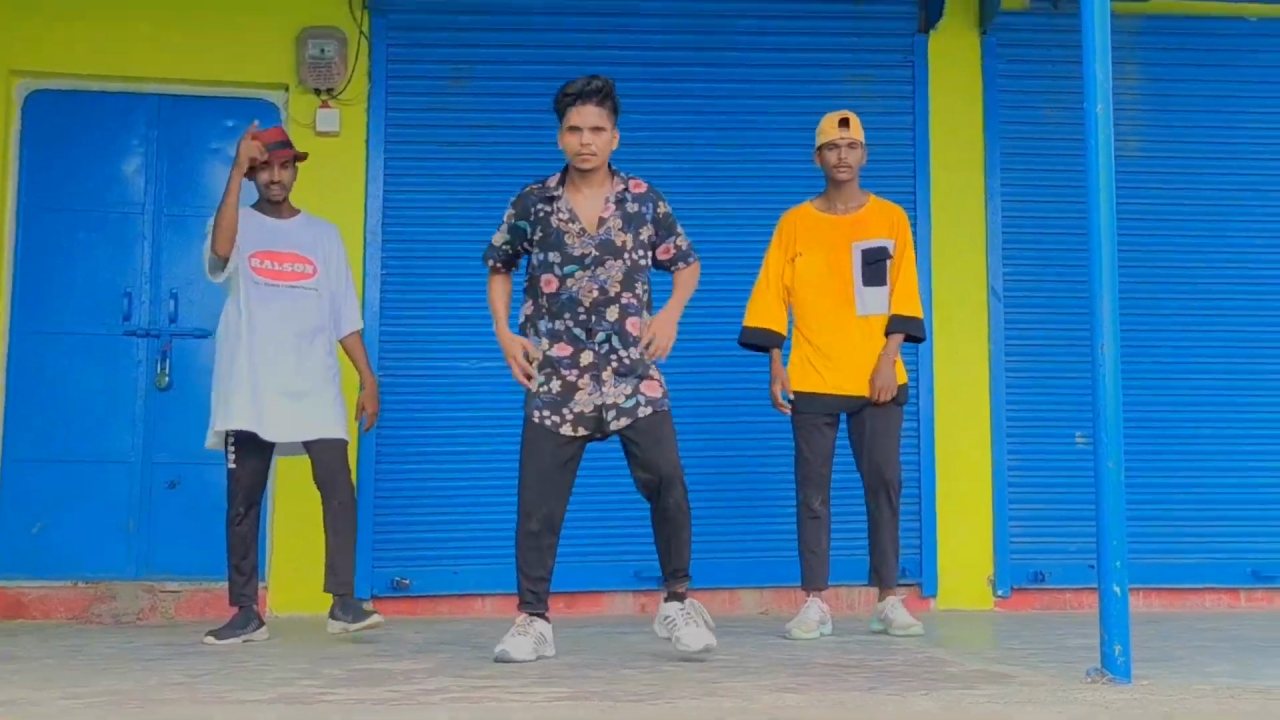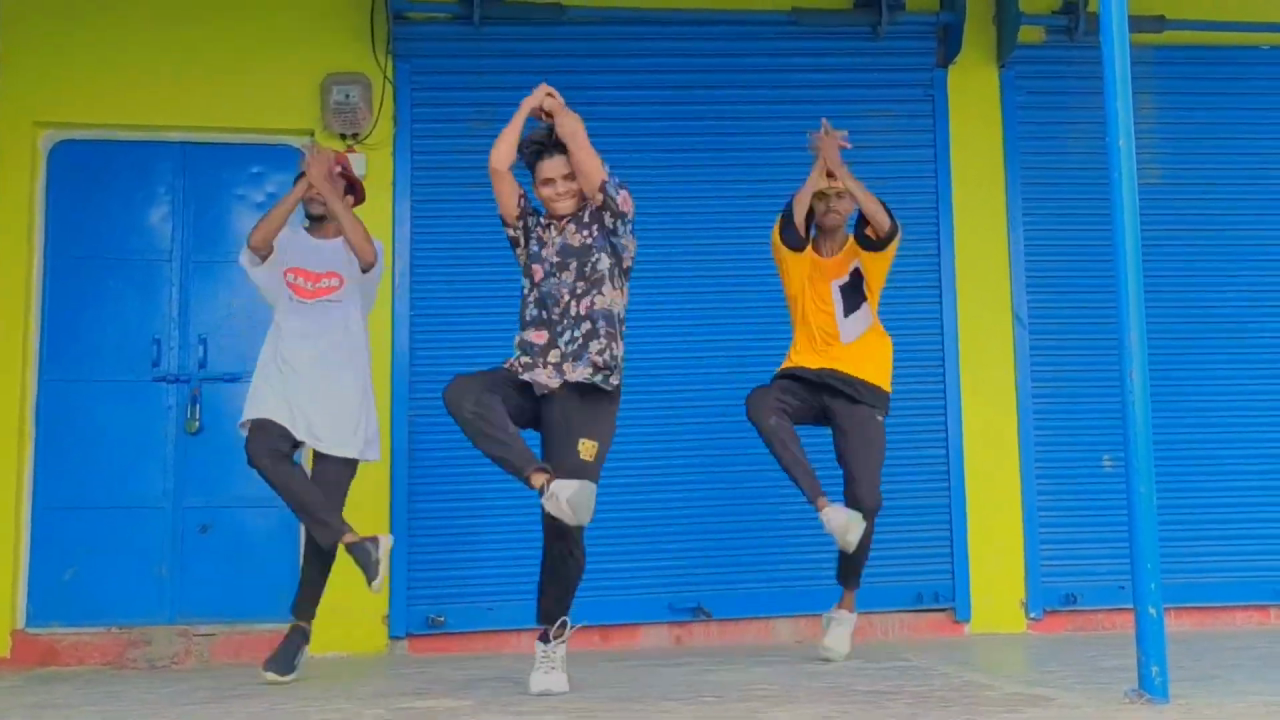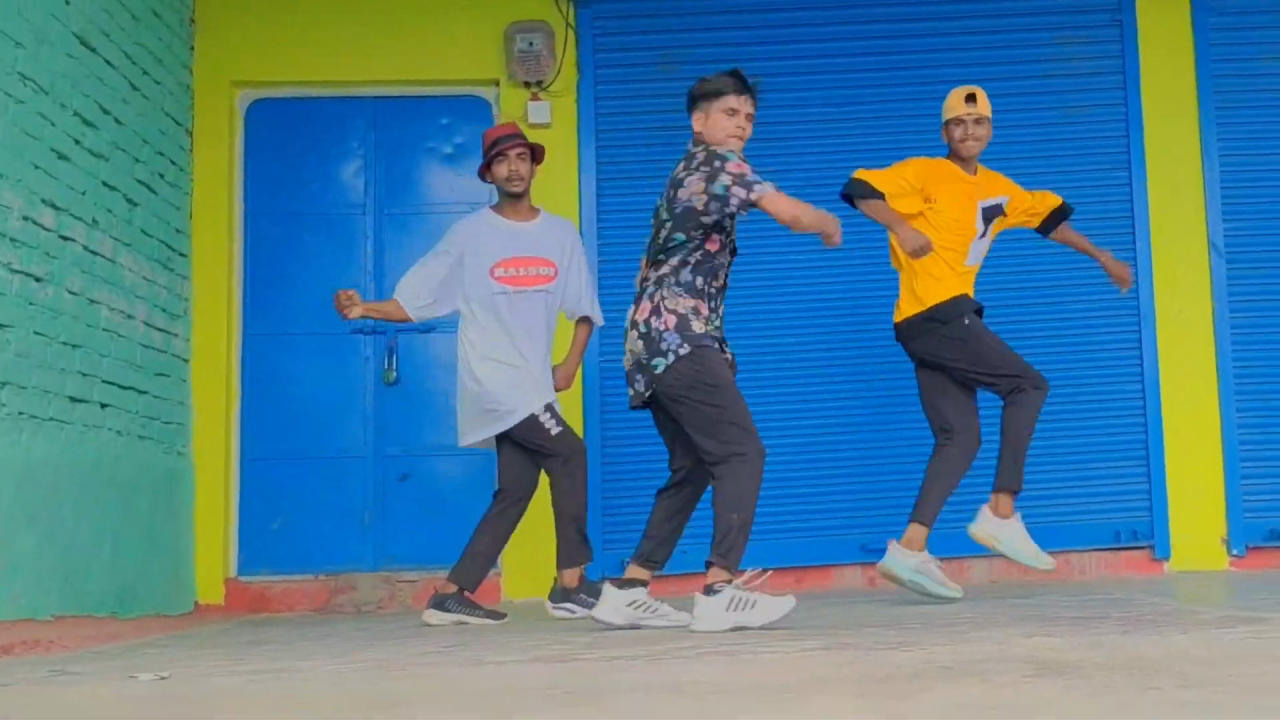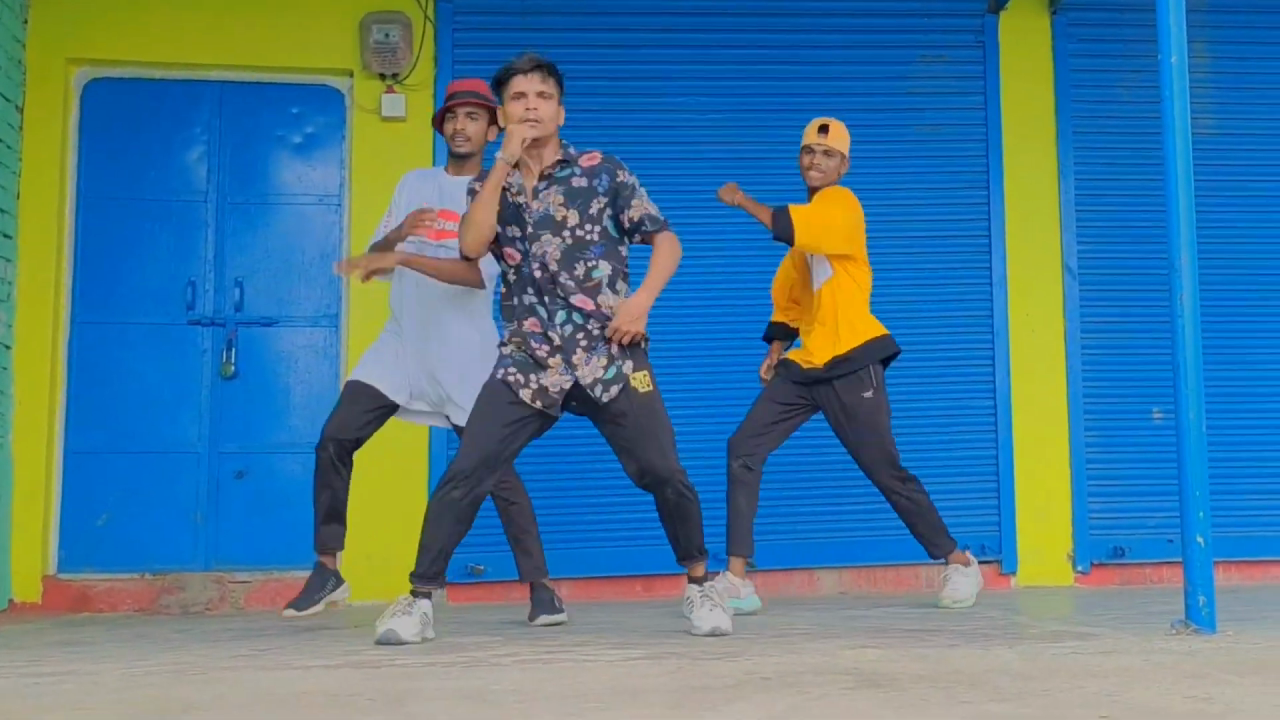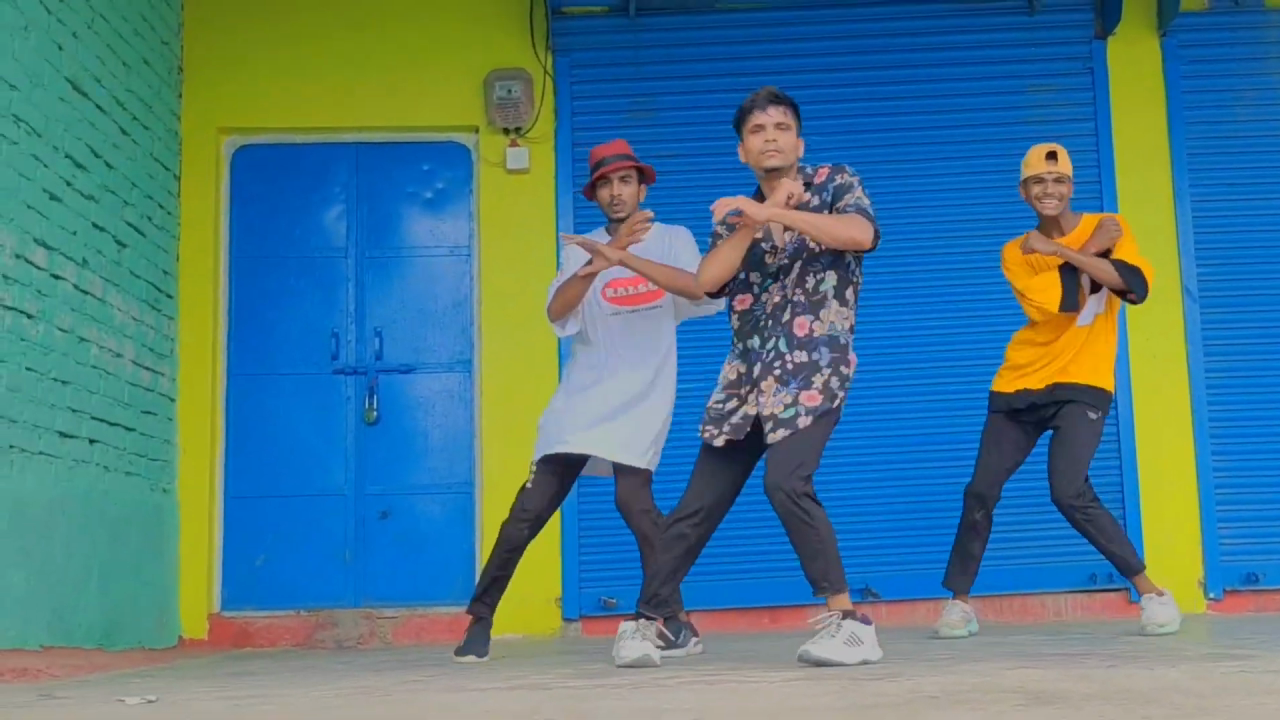
dt=1s
person 1, frame 1
left shoulder: (645, 201)
right shoulder: (531, 203)
left elbow: (686, 264)
right elbow: (498, 269)
left wrist: (670, 313)
right wrist: (504, 332)
left hip: (632, 371)
right hip: (557, 377)
left knee: (665, 479)
right knee: (538, 504)
left ankle: (677, 600)
right ankle: (533, 619)
person 1, frame 2
left shoulder: (610, 215)
right shoulder: (526, 225)
left elbow: (590, 161)
right elbow: (498, 165)
left wrist: (560, 109)
right wrist: (528, 108)
left hip: (588, 381)
right hip: (527, 375)
left knee: (564, 523)
right knee: (461, 390)
left ankle: (552, 639)
right ankle: (546, 482)
person 1, frame 3
left shoulder: (696, 179)
right shoulder: (712, 165)
right elbow: (787, 211)
right wrist: (829, 225)
left hip: (661, 343)
right hip: (677, 340)
left knee: (693, 472)
right knee: (740, 456)
left ankle: (625, 590)
right ankle: (720, 591)
person 1, frame 4
left shoulder: (600, 171)
right shoulder: (493, 182)
left elbow: (666, 241)
right elbow: (472, 246)
left wrist: (641, 300)
right wrist: (502, 165)
left hip: (607, 352)
right hip: (529, 357)
left knee: (662, 472)
right knee: (467, 472)
left ankle: (700, 584)
right ankle: (418, 599)
person 1, frame 5
left shoulder: (835, 183)
right shoulder: (734, 220)
left elbow: (862, 235)
right elbow: (709, 281)
left wrist: (773, 213)
right wrist: (749, 227)
left hip: (812, 371)
right hip: (748, 377)
left knee: (786, 485)
right knee: (698, 507)
left ankle: (848, 620)
right ankle: (646, 621)
person 2, frame 1
left shoulder: (325, 235)
right shoulder: (234, 223)
left elbow: (345, 316)
right elbow: (220, 253)
left wrist: (368, 378)
right wrist: (237, 168)
left hip: (314, 389)
right hip: (250, 391)
left knee: (338, 485)
right knee: (243, 499)
left ankle: (343, 601)
right ankle: (246, 612)
person 2, frame 2
left shoulder: (358, 250)
right shoulder: (280, 246)
left elbow: (366, 257)
right elbow: (255, 243)
left wrist: (333, 192)
right wrist: (299, 188)
left hip: (341, 401)
right hip: (279, 390)
left knee: (323, 517)
right knee: (262, 452)
left ankle: (300, 630)
right ankle: (356, 542)
person 2, frame 3
left shoulder: (562, 233)
right shoulder: (466, 234)
left elbow: (584, 308)
right elbow: (413, 302)
left wrist: (571, 363)
right wrist: (365, 309)
left hip: (532, 382)
right hip: (490, 377)
left knee: (515, 491)
right knee: (569, 453)
left ankle: (452, 594)
right ankle: (570, 582)
person 2, frame 4
right shoulder: (413, 184)
left elbow: (480, 275)
right elbow: (374, 258)
left wrist: (400, 257)
right wrist: (396, 233)
left hip: (468, 357)
right hip: (400, 347)
left knee: (496, 472)
right knee: (334, 440)
left ankle: (539, 586)
right ankle: (326, 569)
person 2, frame 5
left shoulder: (674, 241)
right shoulder: (585, 247)
left elbow: (707, 294)
right elbow: (558, 316)
left wrist: (626, 260)
right wrist: (597, 265)
left hip: (642, 400)
right hip: (581, 399)
left knee: (634, 502)
right knee: (533, 505)
left ankle: (674, 620)
right ankle: (481, 617)
person 3, frame 1
left shoulder: (891, 217)
right shoulder: (795, 222)
left elbow: (904, 296)
right elbow: (772, 295)
left wrist: (889, 358)
right wrist: (776, 365)
left hip: (878, 376)
right hip: (814, 378)
left knee: (884, 482)
right knee: (812, 487)
left ankle: (887, 599)
right ankle: (815, 602)
person 3, frame 2
left shoulder: (868, 250)
right shoulder: (792, 251)
left elbow: (885, 224)
right elbow: (795, 216)
left wrist: (842, 169)
right wrist: (820, 160)
left hip: (858, 387)
right hip: (803, 376)
left knee: (865, 498)
right knee: (760, 405)
left ankle: (846, 605)
right ankle: (824, 505)
person 3, frame 3
left shoulder: (998, 186)
right shoulder: (920, 173)
left elbow: (1050, 214)
right elbow: (859, 188)
left wrist: (1104, 258)
right wrist: (899, 227)
left hip: (944, 321)
right hip: (936, 316)
left knee: (958, 436)
right knee: (1029, 386)
left ankle: (910, 549)
right ankle: (999, 514)
person 3, frame 4
left shoulder: (840, 202)
right shoulder: (802, 219)
left elbow: (790, 228)
left wrist: (742, 201)
right wrist: (774, 352)
left hip: (852, 362)
right hip: (804, 368)
left knee: (884, 471)
right knee: (742, 452)
left ankle: (956, 562)
right ankle: (736, 581)
person 3, frame 5
left shoulder: (1109, 227)
right shoulder: (1016, 253)
left elbow: (1136, 286)
right elbow: (1052, 304)
left wrist: (1067, 253)
right wrist: (1095, 249)
left hip: (1083, 385)
right hip: (1021, 384)
left knee: (1069, 491)
right knee: (980, 493)
left ankle: (1148, 590)
right ankle: (959, 602)
